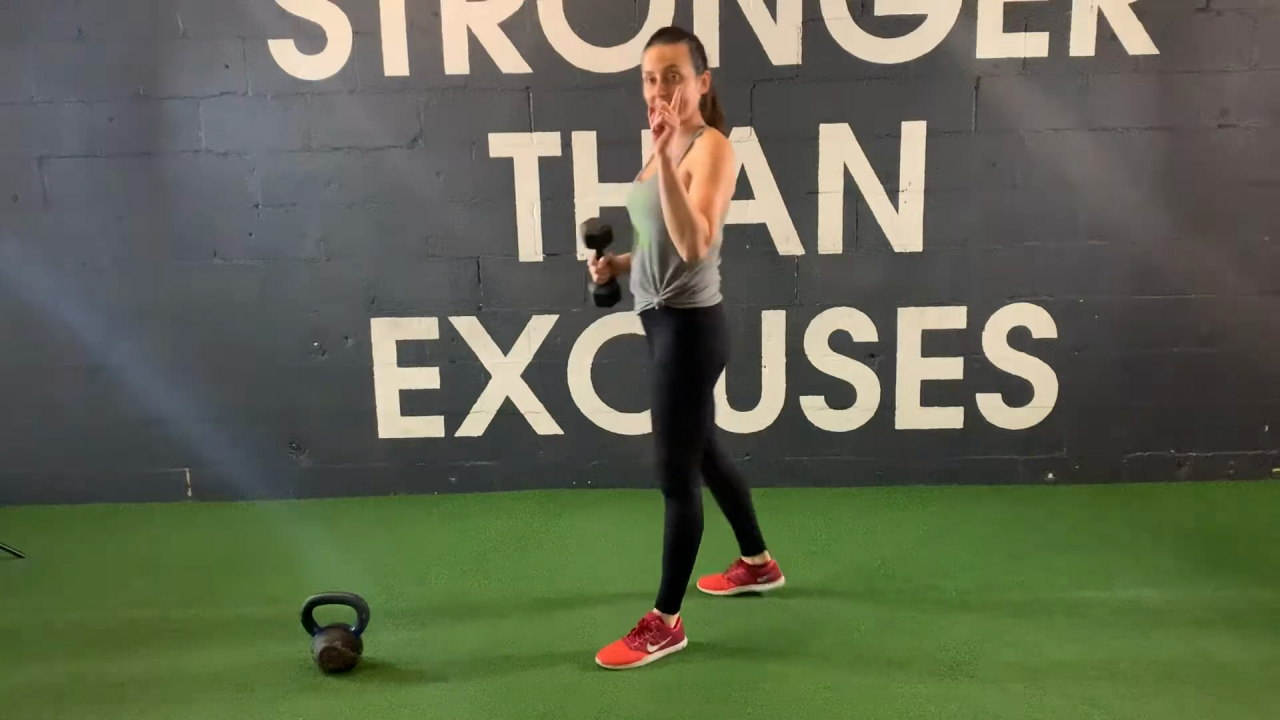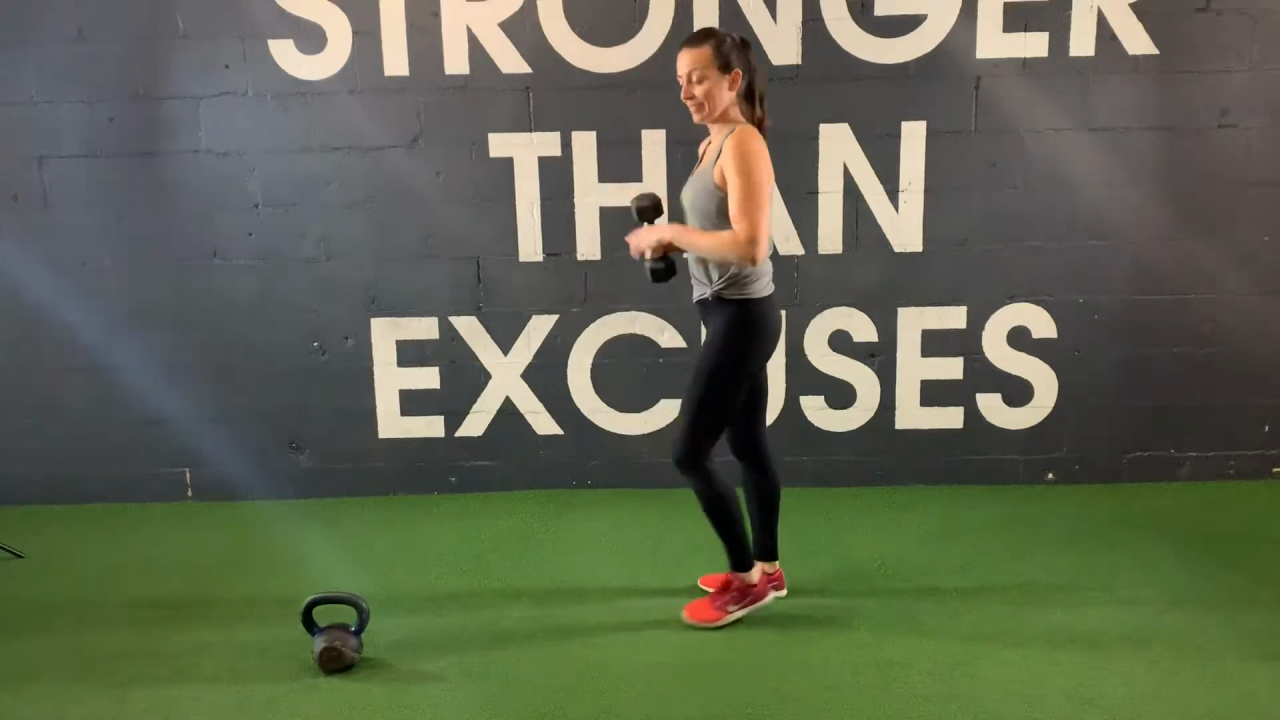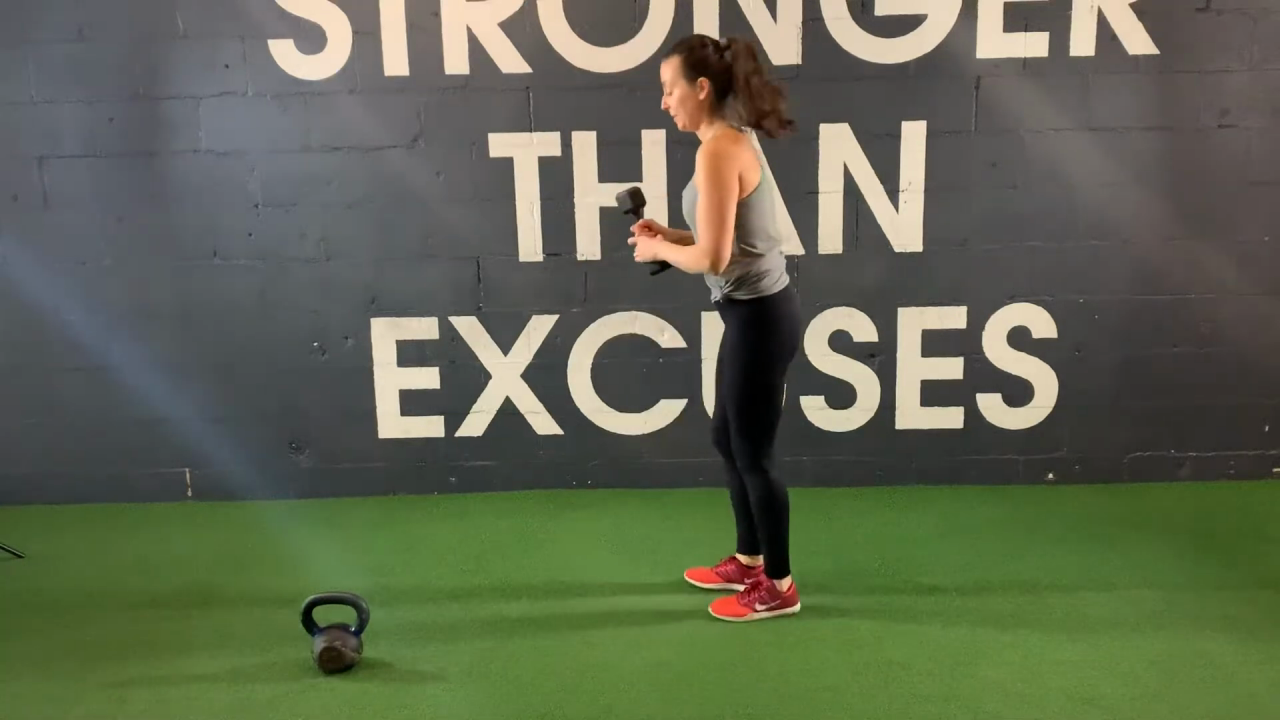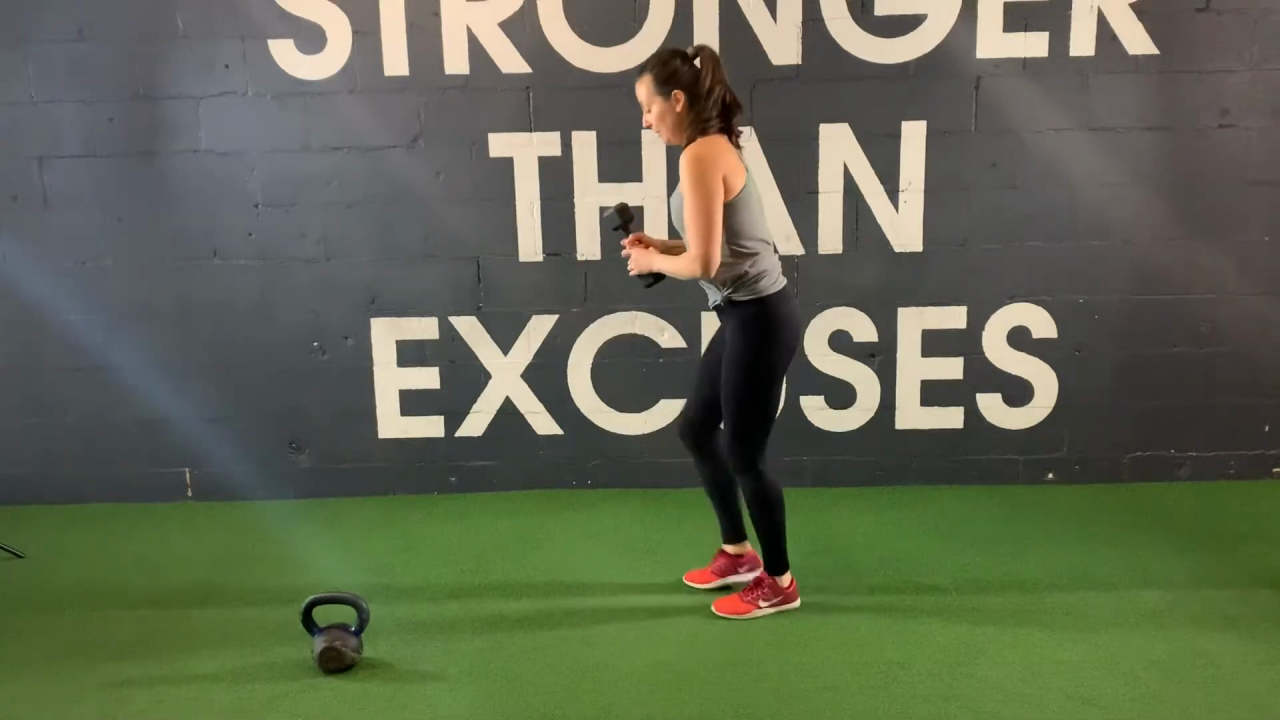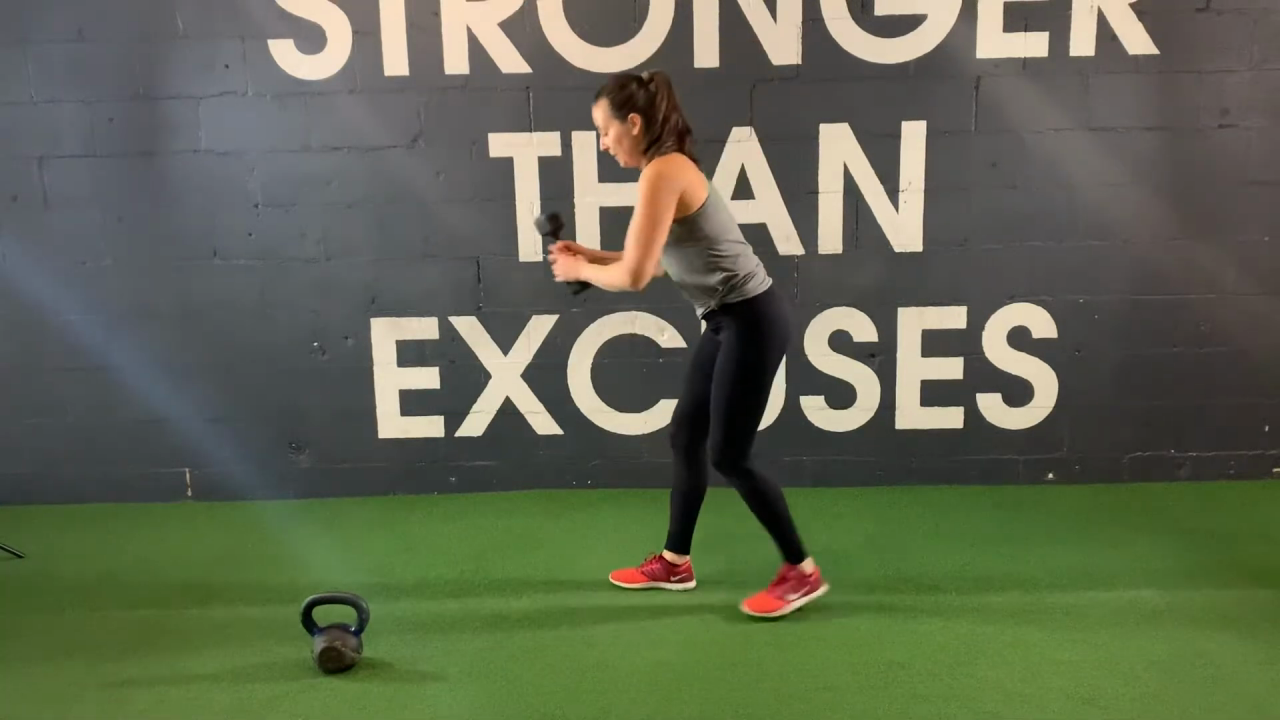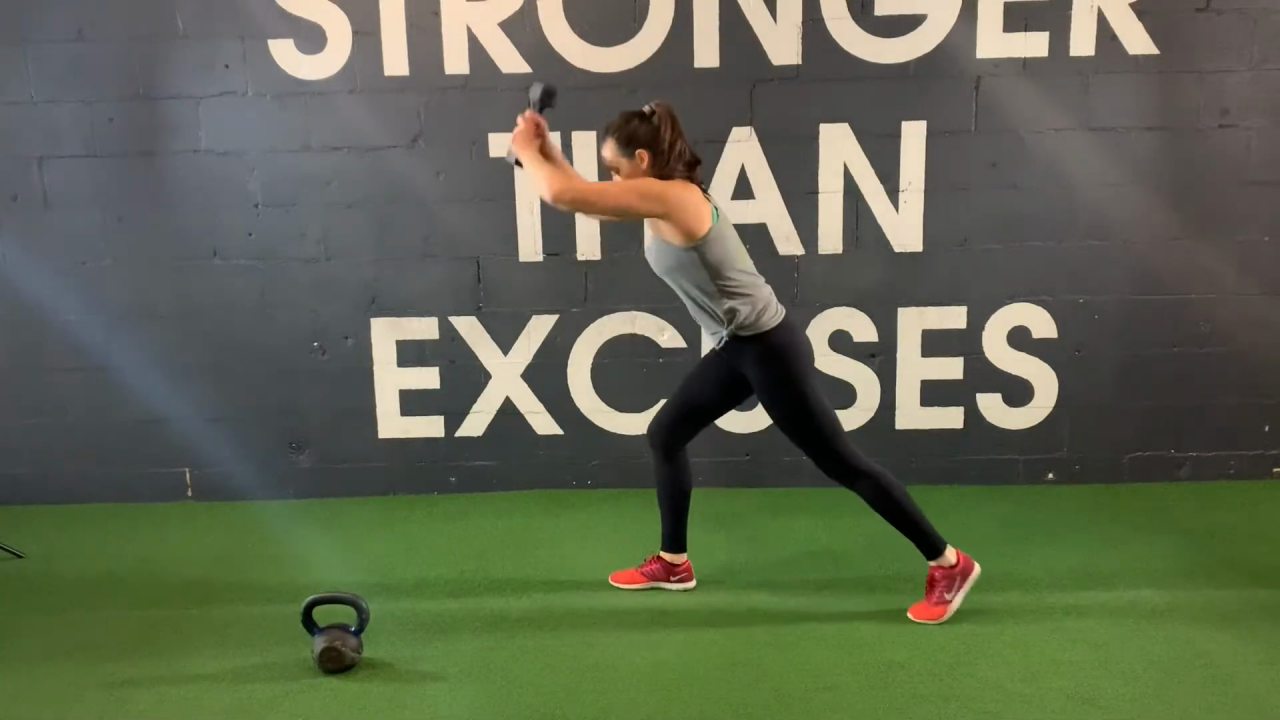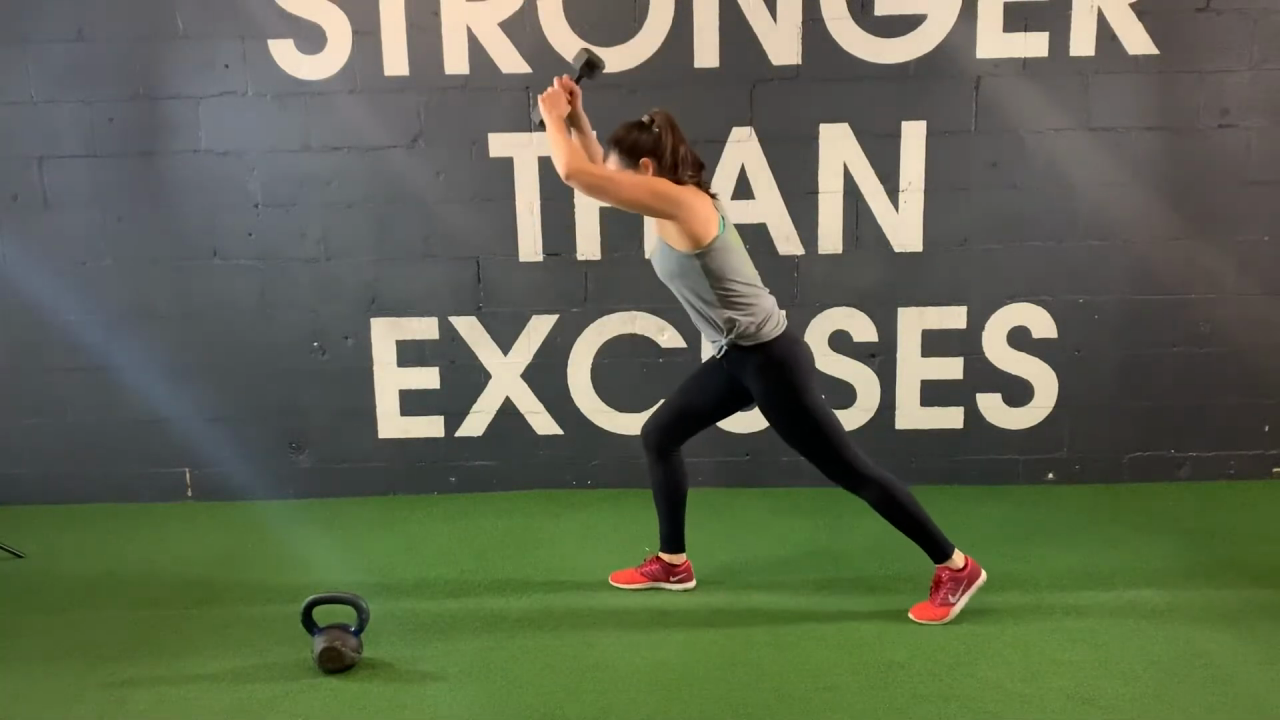
dt=0.4s
person 1, frame 1
left shoulder: (712, 147)
right shoulder: (664, 149)
left elbow: (694, 246)
left wrist: (664, 159)
right wrist: (621, 262)
left hip: (690, 327)
right hip: (664, 323)
left knee: (675, 476)
right knee: (702, 456)
left ankle: (665, 620)
right ankle: (758, 561)
person 1, frame 2
left shoulder: (744, 144)
right shoulder: (714, 145)
left elbow: (749, 245)
left wrist: (671, 236)
right wrist: (671, 238)
left hip: (741, 319)
right hip: (734, 315)
left knee: (690, 454)
right knee: (747, 446)
left ankle: (751, 576)
right ankle: (764, 565)
person 1, frame 3
left shoulder: (717, 152)
right shoulder: (728, 143)
left elbow: (714, 258)
left wrist: (659, 250)
right wrist: (667, 235)
left hip: (759, 317)
right hip: (755, 312)
left knee: (753, 454)
right knee: (730, 443)
left ankle: (778, 586)
right ankle: (747, 561)
person 1, frame 4
left shoulder: (701, 157)
right shoulder: (712, 149)
left elbow: (703, 263)
left wrist: (653, 264)
right wrist: (659, 246)
left hip: (759, 319)
right hip: (744, 316)
left knee: (743, 455)
right knee: (696, 430)
left ankle: (779, 582)
right ankle: (737, 552)
person 1, frame 5
left shoulder: (662, 174)
right shoulder: (664, 168)
left elbow: (635, 275)
right elbow: (643, 256)
left wrist: (580, 270)
right wrist: (588, 256)
left hip: (752, 320)
right hip: (729, 320)
left knee: (728, 456)
right knee: (686, 437)
left ankle: (800, 570)
right ankle: (674, 562)
person 1, frame 6
left shoulder: (667, 197)
right shoulder: (669, 196)
left elbow: (562, 195)
right elbow: (583, 192)
left wrist: (526, 150)
right wrist: (544, 148)
left hip: (769, 349)
right hip: (737, 349)
left knee: (841, 463)
right knee: (665, 436)
left ankle: (950, 564)
right ankle: (673, 562)
person 1, frame 7
left shoulder: (676, 201)
right shoulder: (680, 198)
left elbow: (575, 174)
right elbow: (600, 174)
left wrist: (552, 116)
right wrist: (576, 118)
left hip: (769, 357)
right hip: (739, 356)
left knee: (846, 469)
right knee: (658, 437)
left ankle: (956, 568)
right ankle: (672, 563)
